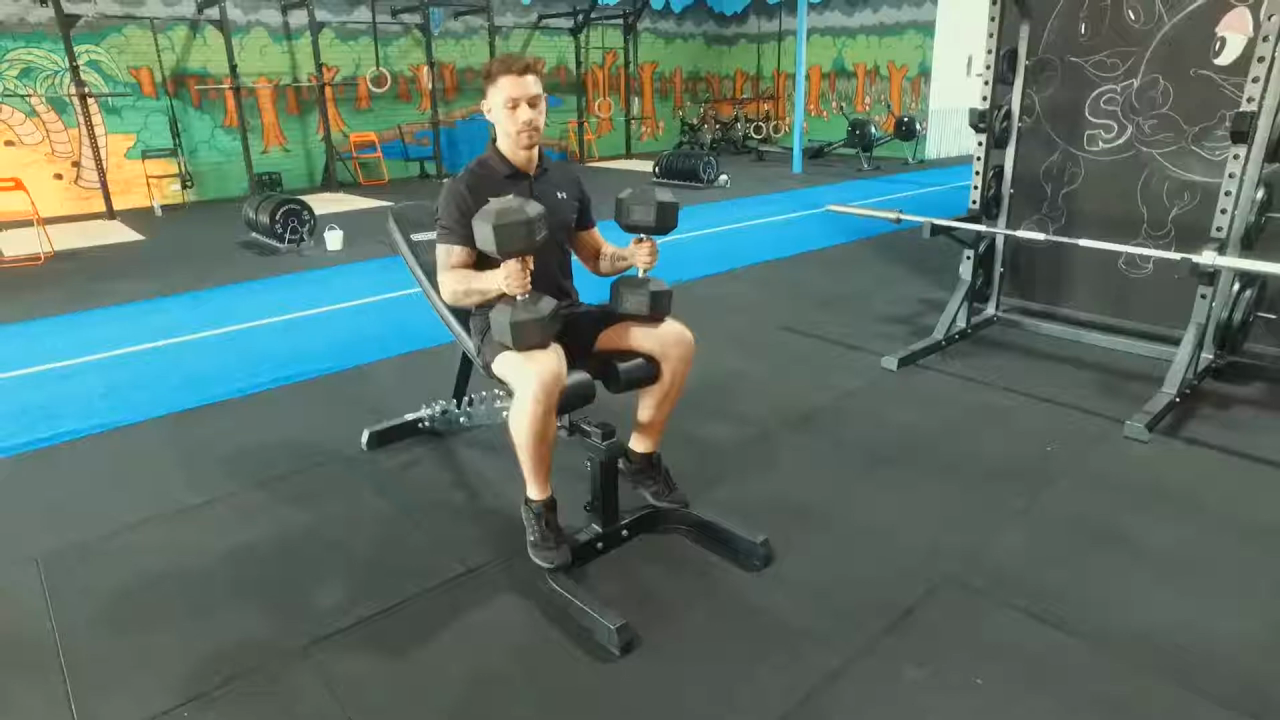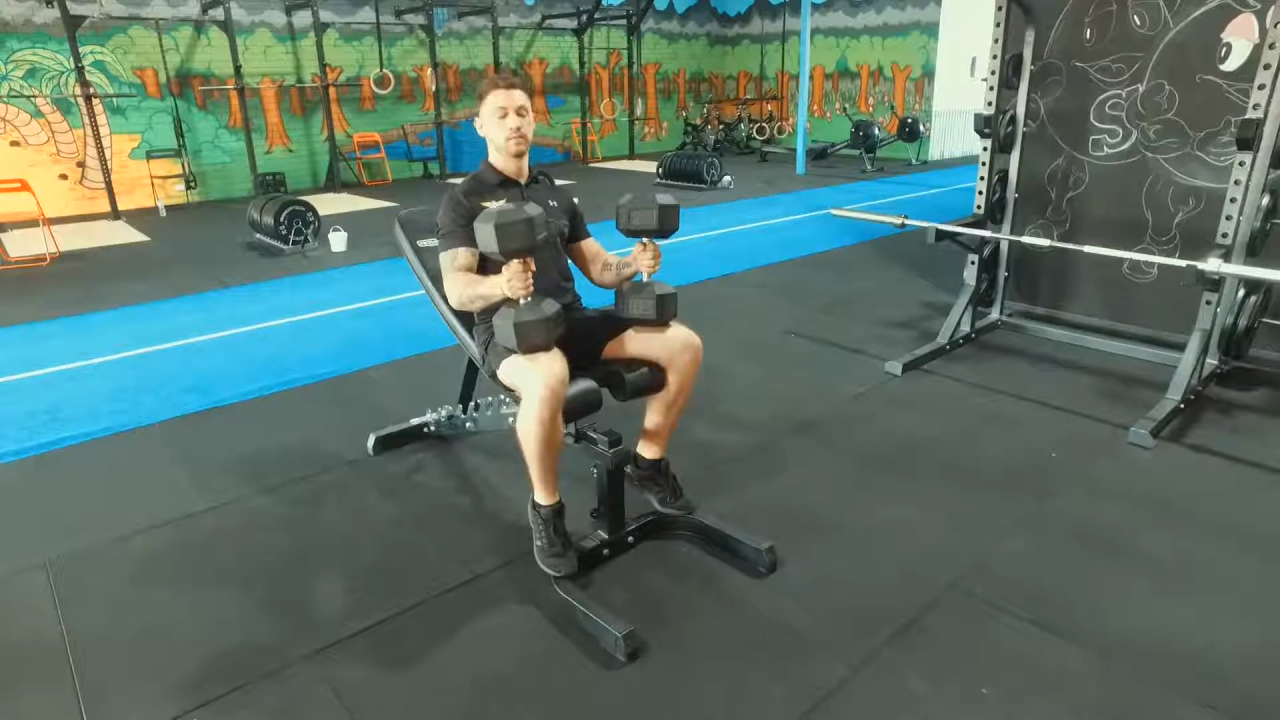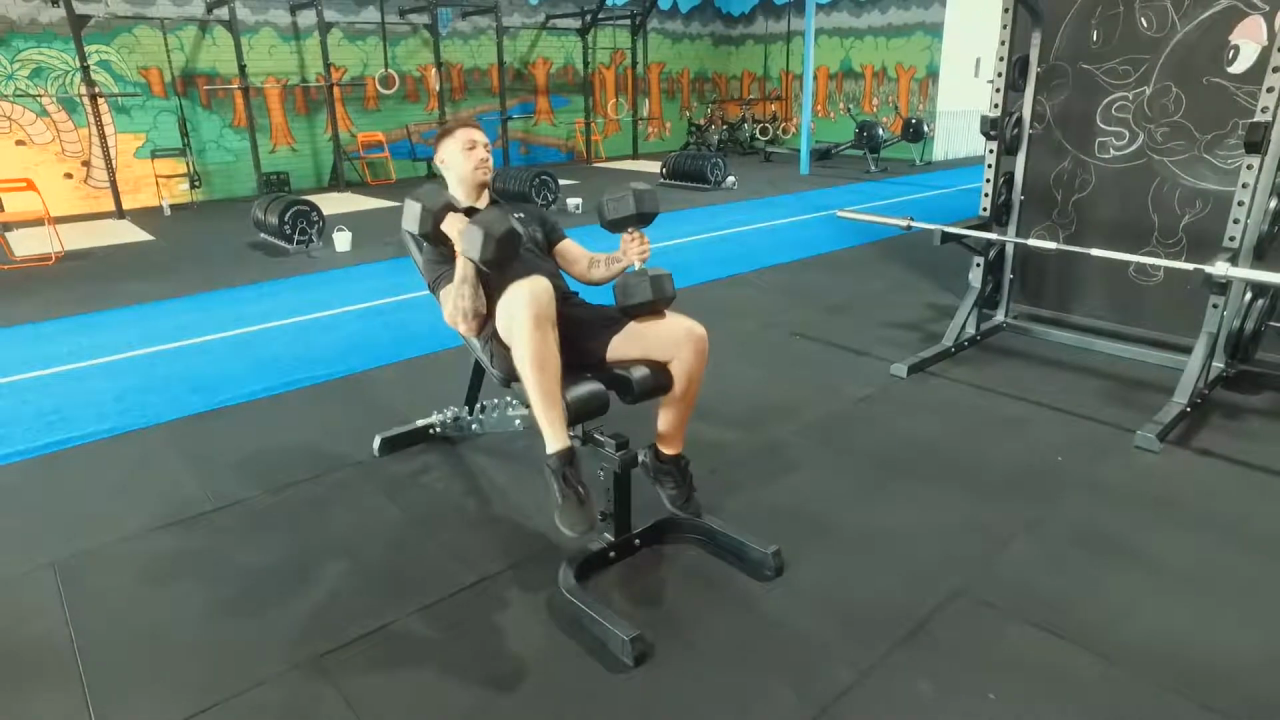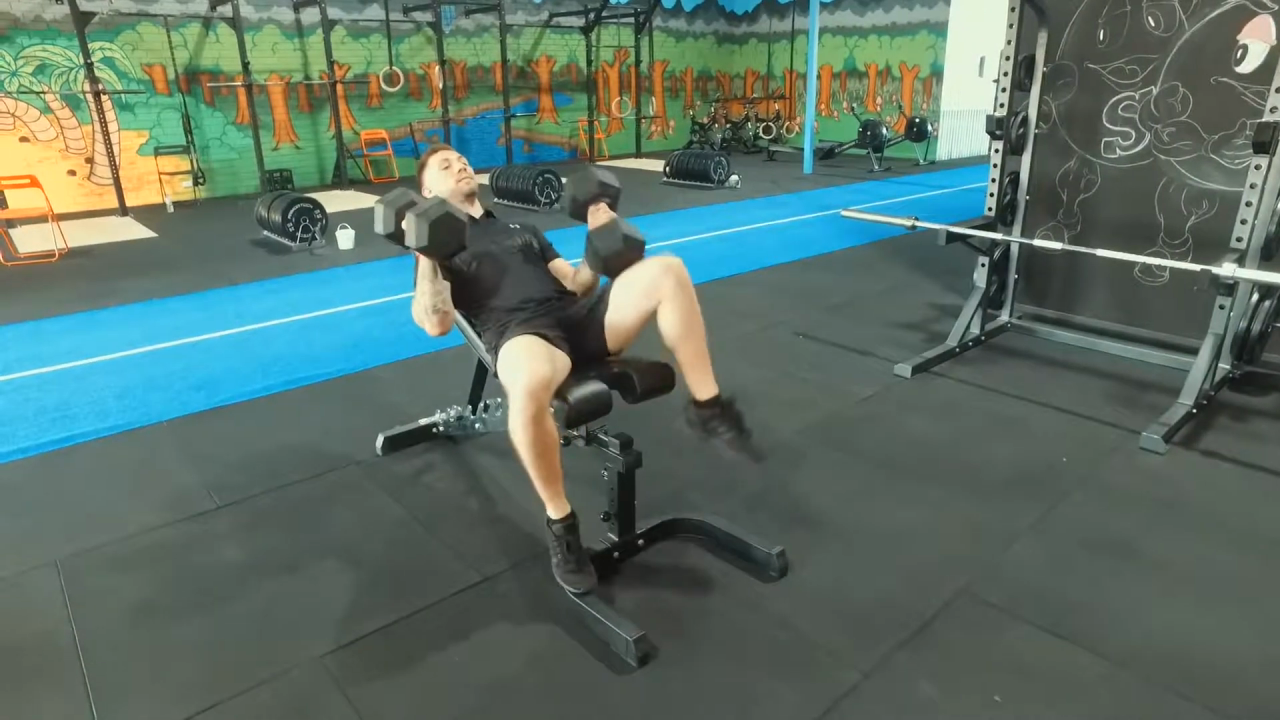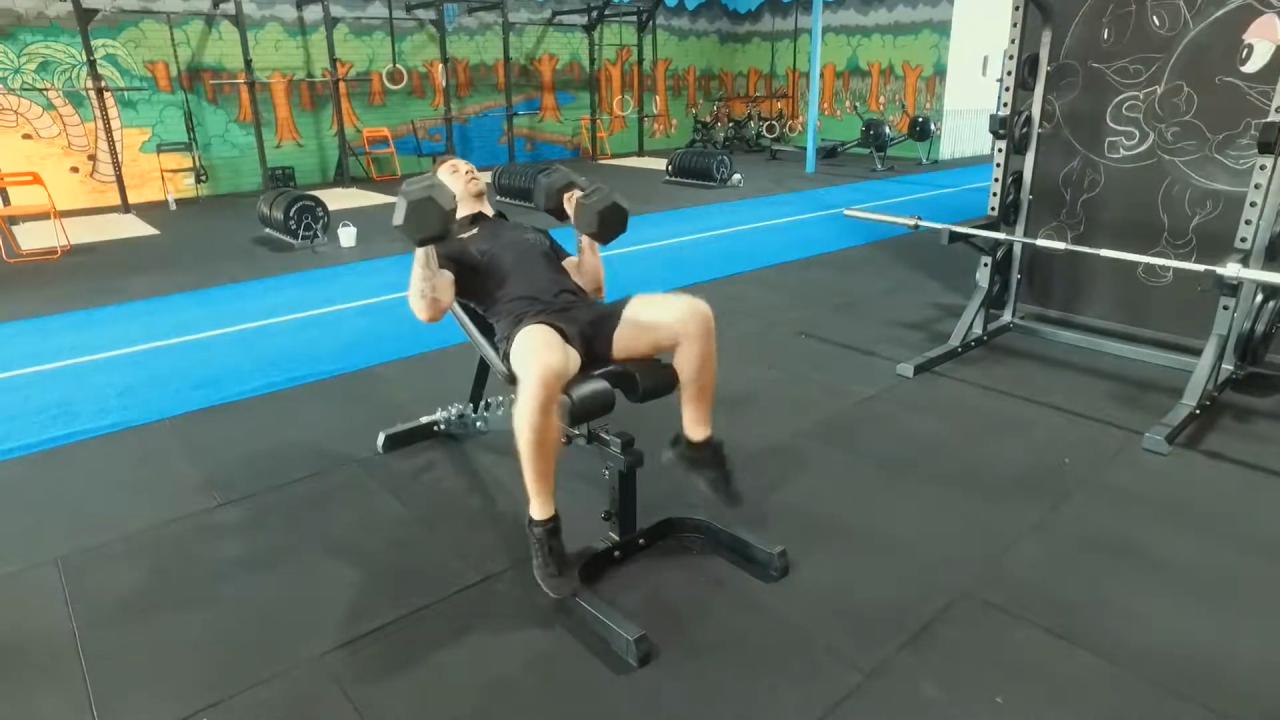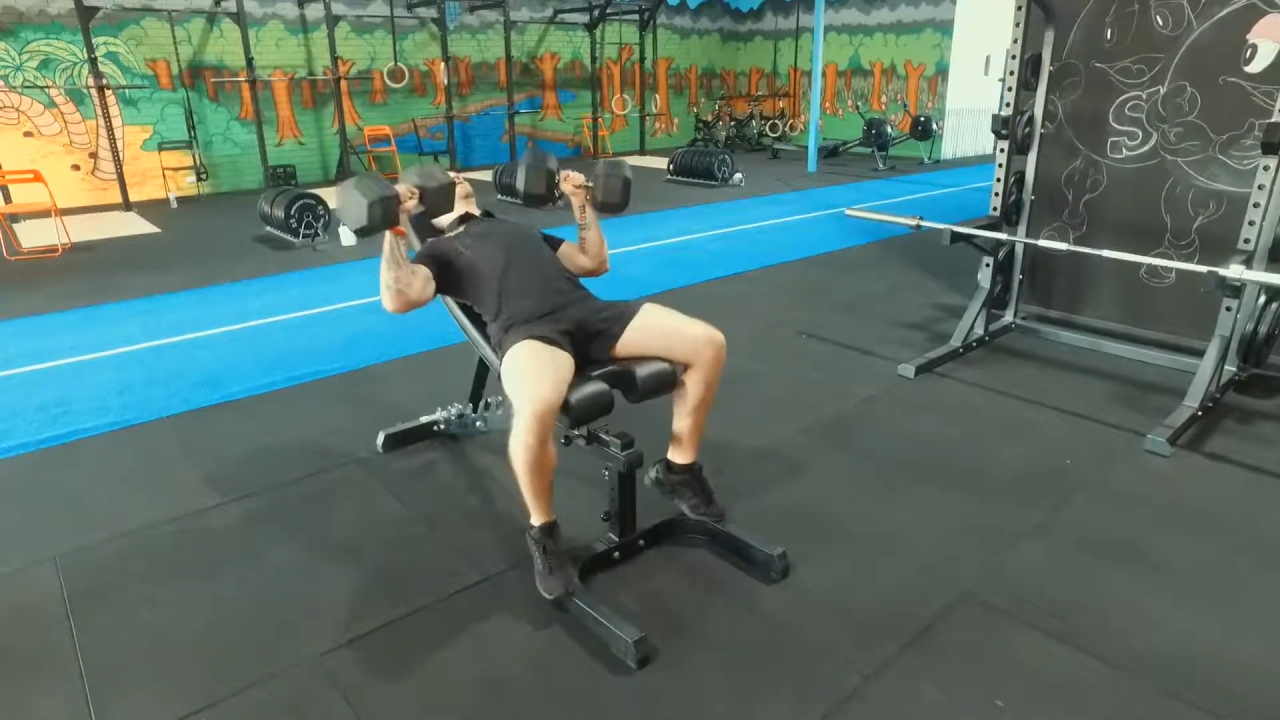
dt=0.5s
person 1, frame 1
left shoulder: (566, 180)
right shoulder: (466, 189)
left elbow: (595, 256)
right elbow: (450, 284)
left wrist: (631, 256)
right wrist: (496, 280)
left hip: (567, 314)
left knee: (676, 340)
right knee: (544, 374)
left ankle: (641, 459)
right ankle: (539, 506)
person 1, frame 2
left shoulder: (556, 195)
right shoulder: (464, 199)
left elbow: (599, 269)
right elbow: (457, 290)
left wrist: (636, 264)
right wrist: (502, 285)
left hip: (573, 319)
left knee: (685, 346)
right knee: (548, 379)
left ankle: (648, 464)
right ankle: (546, 509)
person 1, frame 3
left shoulder: (528, 213)
right shoulder: (440, 239)
left elbow: (586, 267)
right elbow: (467, 324)
left wrist: (623, 258)
right wrist: (464, 253)
left hip: (576, 319)
right hip: (514, 334)
left knee: (691, 339)
right knee: (531, 292)
left ankle: (665, 457)
right ankle: (560, 462)
person 1, frame 4
left shoulder: (522, 230)
left elbow: (576, 284)
right elbow: (435, 323)
right wrist: (425, 252)
left hip: (580, 320)
right hip: (521, 334)
left knee: (666, 272)
right knee: (530, 388)
left ankle: (708, 407)
right ankle: (561, 524)
person 1, frame 5
left shoulder: (534, 232)
right shoulder: (449, 246)
left elbow: (592, 286)
right elbow: (428, 308)
left wrist: (582, 228)
left hip: (591, 317)
right hip: (533, 327)
left knee: (694, 316)
right knee: (543, 374)
left ankle: (696, 442)
right ankle: (542, 523)
person 1, frame 6
left shoulder: (524, 230)
right shoulder: (440, 251)
left elbow: (595, 262)
right elbow: (397, 299)
left wrist: (580, 203)
right wrist: (397, 226)
left hip: (591, 314)
right hip: (528, 331)
left knee: (709, 344)
right knee: (536, 408)
left ankle: (678, 469)
right ankle: (542, 531)
